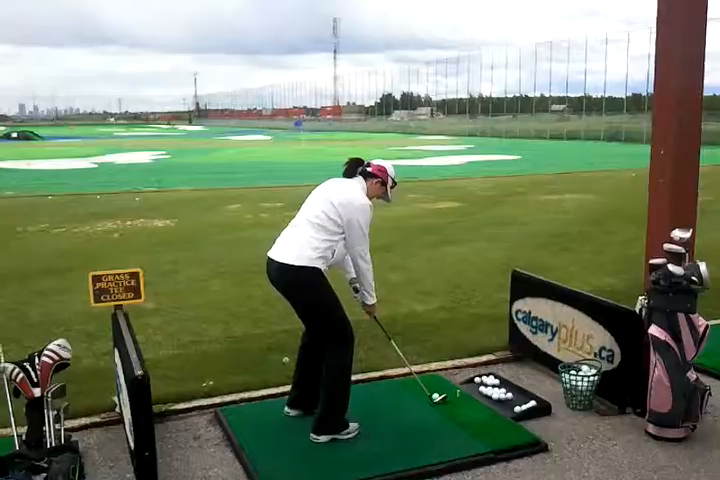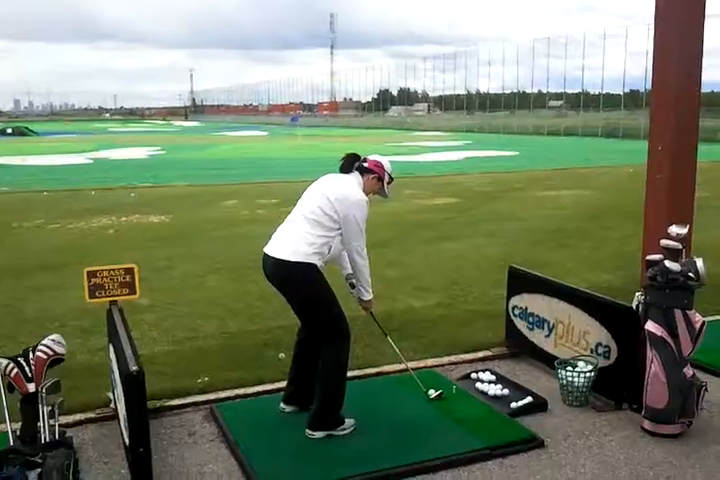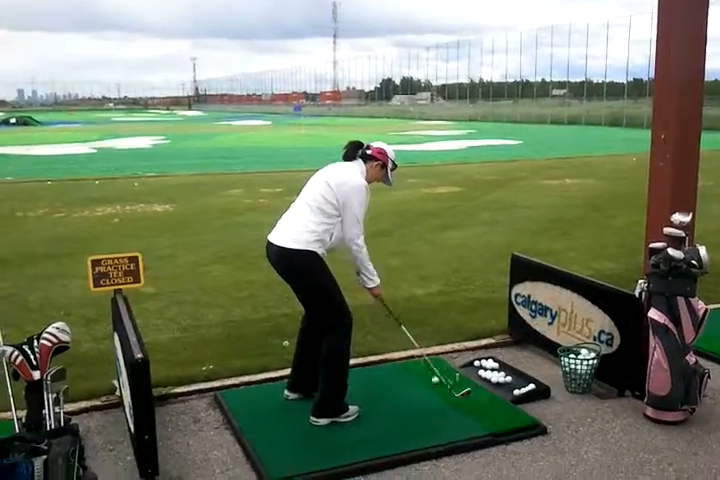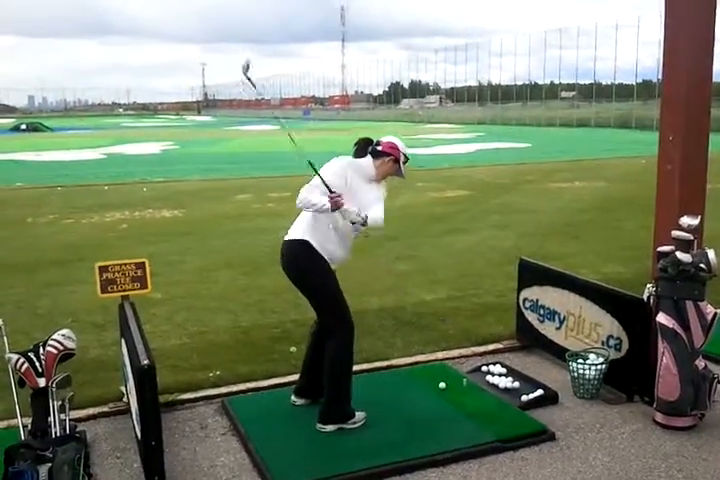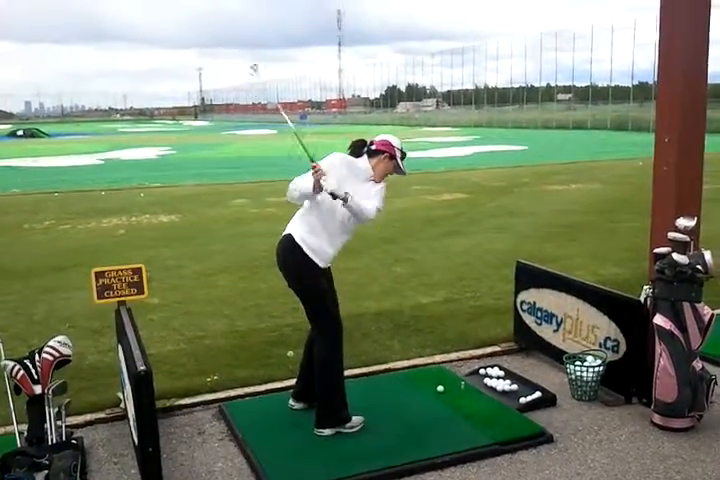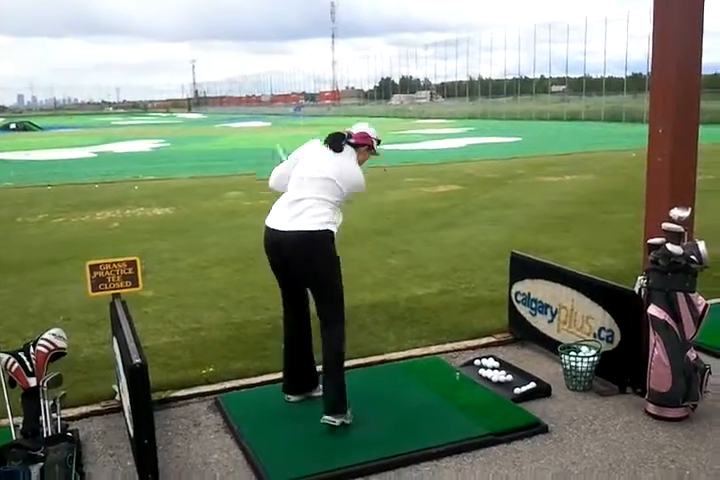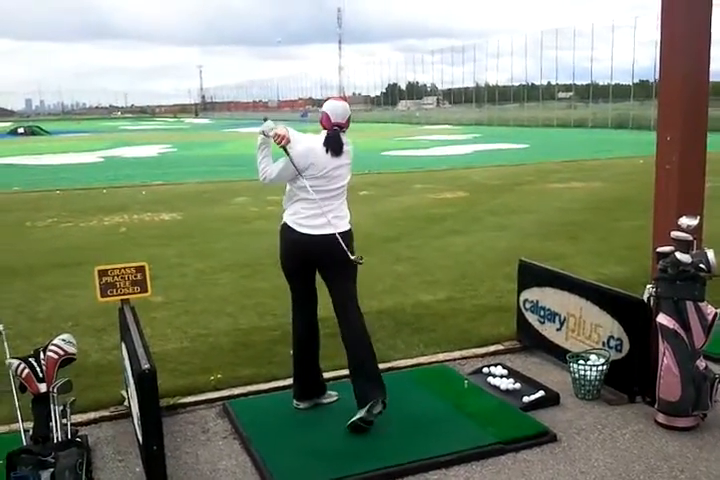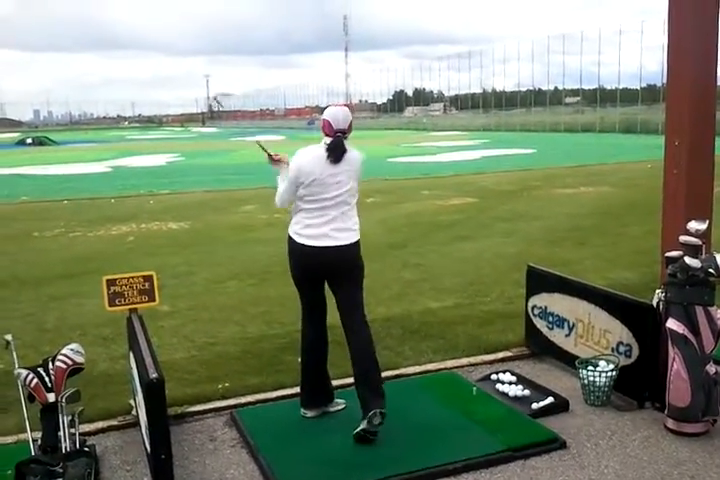
dt=0.4s
person 1, frame 1
left shoulder: (336, 186)
right shoulder: (359, 202)
right elbow: (360, 254)
left wrist: (353, 281)
right wrist: (369, 298)
left hip: (279, 262)
right hip: (300, 270)
left knee: (318, 329)
right knee: (340, 338)
left ankle: (301, 400)
right ankle: (329, 424)
person 1, frame 2
left shoulder: (332, 181)
right shoulder: (355, 199)
right elbow: (357, 250)
left wrist: (349, 277)
right wrist: (365, 294)
left hip: (274, 258)
right hip: (296, 266)
left knee: (314, 325)
right knee: (336, 334)
left ankle: (297, 397)
right ankle: (324, 421)
person 1, frame 3
left shoulder: (339, 170)
right shoulder: (356, 184)
left elbow: (342, 230)
right elbow: (354, 238)
left wrist: (361, 271)
right wrist: (371, 280)
left hip: (279, 246)
right hip: (298, 253)
left knee: (318, 313)
right knee: (338, 321)
left ankle: (301, 384)
right ankle: (328, 407)
person 1, frame 4
left shoulder: (376, 187)
right shoulder: (346, 166)
left elbow: (376, 217)
right elbow: (304, 199)
left wrist: (354, 214)
right wrist: (329, 205)
left hip: (317, 255)
right hip: (303, 250)
left knee: (329, 319)
right knee: (341, 326)
left ankle: (308, 390)
right ankle: (335, 414)
person 1, frame 5
left shoulder: (377, 188)
right shoulder: (340, 163)
left elbow: (366, 212)
right elbow: (294, 193)
left wrist: (340, 192)
right wrist: (314, 184)
left hip: (318, 258)
right hip: (297, 250)
left knee: (324, 322)
right knee: (329, 328)
left ankle: (304, 393)
right ankle: (331, 417)
person 1, frame 6
left shoulder: (313, 147)
right shoulder: (354, 177)
left elbow: (276, 182)
left hip: (275, 234)
right hip: (311, 239)
left knee: (295, 309)
right knee: (332, 318)
left ankle: (298, 384)
right ankle: (335, 407)
person 1, frame 7
left shoulder: (305, 150)
right shoulder: (346, 149)
left elbow: (268, 176)
left wrist: (266, 139)
right wrist: (284, 134)
left hip: (296, 238)
right hip: (336, 240)
left knee: (303, 313)
right knee: (349, 313)
left ankle: (307, 391)
right ankle: (371, 395)
person 1, frame 8
left shoulder: (304, 159)
right shoulder: (356, 159)
left elbow: (283, 202)
left wrist: (282, 169)
right wrist: (290, 162)
left hip: (304, 249)
right hip: (344, 250)
left knee: (312, 321)
right knee: (355, 323)
left ankle: (314, 399)
right ankle: (373, 404)
